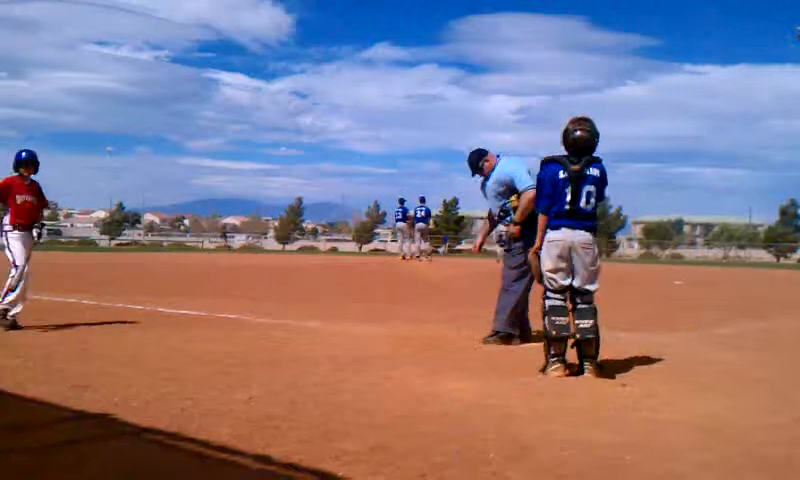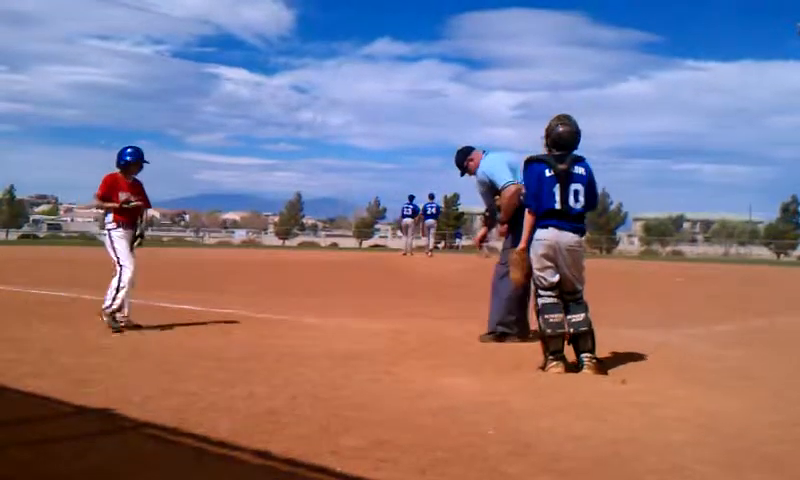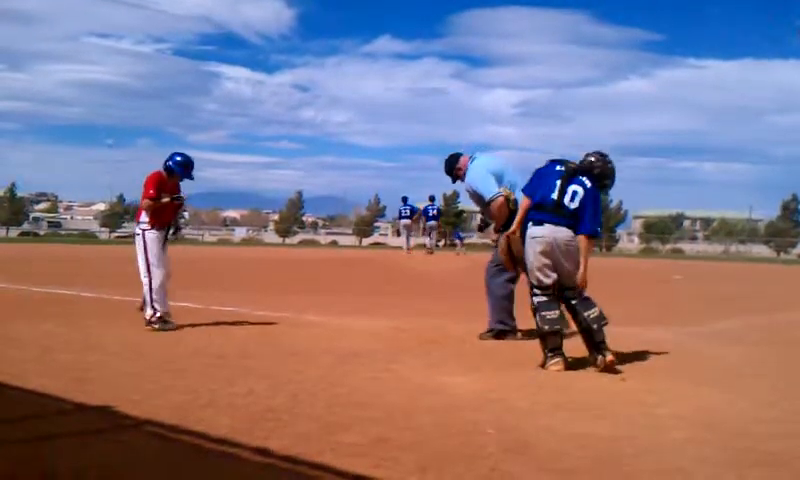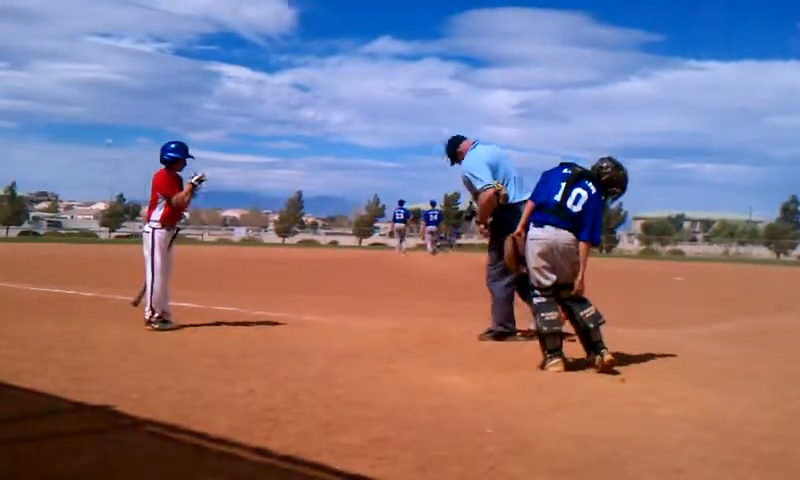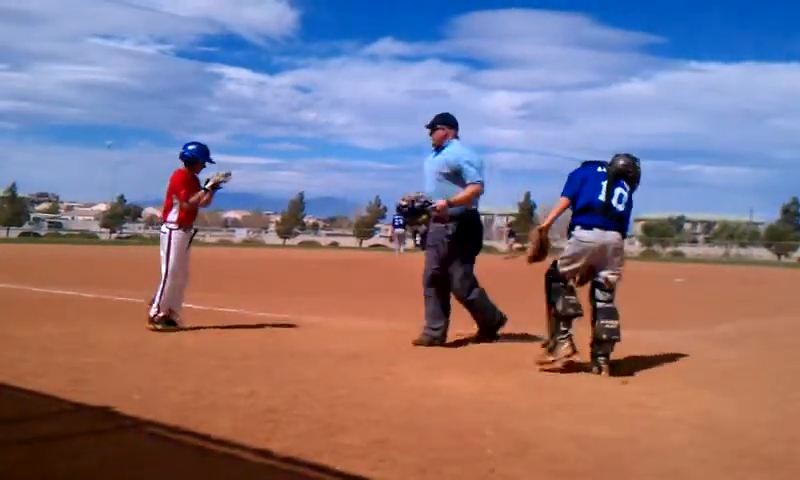
dt=1s
person 1, frame 1
left shoulder: (551, 167)
right shoulder: (598, 168)
left elbow: (545, 210)
left wrist: (538, 242)
left hip: (556, 236)
right hip: (586, 237)
left knee: (555, 296)
right knee: (585, 299)
left ankle: (557, 361)
right ankle: (589, 362)
person 1, frame 2
left shoulder: (536, 166)
right shoulder: (583, 166)
left elbow: (532, 208)
right elbow: (591, 205)
left wrist: (524, 241)
left hip: (545, 235)
right hip: (573, 237)
left knee: (547, 294)
right knee: (574, 296)
left ankle: (555, 358)
right ankle: (587, 357)
person 1, frame 3
left shoulder: (551, 168)
right shoulder: (591, 190)
left elbow: (528, 196)
right elbow: (585, 233)
left wrist: (516, 225)
right wrist: (583, 268)
left hip: (538, 231)
right hip: (566, 236)
left knee: (543, 292)
right knee: (574, 292)
left ankle: (554, 355)
right ankle: (601, 350)
person 1, frame 4
left shoulder: (559, 171)
right shoulder: (595, 196)
left elbow: (533, 199)
right elbow: (586, 239)
left wrist: (521, 227)
right wrist: (581, 275)
left hip: (538, 233)
right hip: (567, 239)
left knee: (543, 293)
right knee: (570, 294)
left ankle: (553, 356)
right ankle: (598, 351)
person 1, frame 5
left shoulder: (587, 169)
right shoulder: (625, 192)
left elbow: (567, 197)
left wrist: (548, 221)
right wrist: (591, 268)
left hip: (584, 234)
right hip: (614, 240)
left knee: (557, 278)
right knee: (604, 298)
left ankle: (561, 340)
right ankle: (601, 359)
person 2, frame 1
left shoulder: (510, 166)
right shoulder: (489, 180)
left elbow: (531, 194)
right elbow: (495, 211)
left wrist: (516, 223)
right wrist: (483, 235)
left hip: (527, 229)
right hip: (516, 231)
left knee: (515, 281)
right knee: (512, 279)
left ankle: (505, 331)
right ankle: (518, 330)
person 2, frame 2
left shoulder: (489, 165)
right shoulder: (492, 162)
left elbow: (511, 191)
right elbow: (496, 204)
left wrist: (504, 222)
right wrist: (485, 228)
left hip: (522, 220)
right hip: (525, 220)
left knee: (507, 274)
left ankle: (503, 329)
right ankle: (519, 327)
person 2, frame 3
left shoulder: (474, 176)
right shoulder: (485, 160)
left elbow: (499, 202)
left wrist: (497, 230)
right wrist: (499, 226)
left knee: (497, 273)
left ankle: (503, 328)
person 2, frame 4
left shoulder: (470, 162)
right shoulder: (493, 149)
left elbow: (488, 193)
left wrist: (481, 220)
right wrist: (486, 216)
left hip: (508, 216)
right hip: (524, 210)
left knee: (499, 274)
left ankle: (502, 329)
person 2, frame 5
left shoulder: (461, 154)
right shoulder: (433, 156)
left elbow: (476, 188)
left wrist: (449, 203)
left hip: (460, 226)
right hip: (436, 225)
left knee: (462, 281)
right knee: (432, 279)
left ankle: (491, 322)
right ankle: (435, 331)
person 3, frame 1
left shoulder: (36, 186)
left elbow: (40, 209)
left wrist: (38, 226)
left hip: (29, 234)
left knee: (18, 273)
right knee: (21, 271)
person 3, frame 2
left shoulder: (138, 185)
right shoulder: (110, 179)
left elbow: (142, 209)
right elbow: (98, 204)
left wrist: (141, 230)
right wrist: (121, 205)
left hip: (130, 231)
right hip: (114, 230)
left knee: (125, 272)
right knee: (126, 269)
left ankle: (119, 315)
right ankle: (111, 310)
person 3, frame 3
left shoulder: (174, 184)
right shoulder: (155, 178)
left elbow: (174, 208)
right elbow: (146, 205)
left wrist: (175, 224)
right wrist: (168, 200)
left hip: (161, 232)
right hip: (148, 232)
left knee: (162, 274)
right knee: (154, 274)
left ankle: (161, 315)
right ankle: (153, 316)
person 3, frame 4
left shoulder: (176, 178)
right shoulder: (162, 176)
left elbow: (182, 205)
right elbow: (176, 201)
left wrist: (193, 187)
right wrist: (192, 184)
left hip: (168, 230)
right hip: (157, 230)
left knee: (163, 274)
right knee: (156, 273)
left ankle: (161, 314)
right ankle: (153, 316)
person 3, frame 5
left shoulder: (193, 179)
right shoulder: (180, 177)
left elbow: (204, 203)
right elbow: (188, 206)
left wrist: (213, 188)
right wrist: (207, 188)
left hip: (185, 232)
right hip: (174, 231)
left knee: (182, 276)
right knee: (170, 275)
left ankle: (170, 316)
right ankle: (156, 316)
